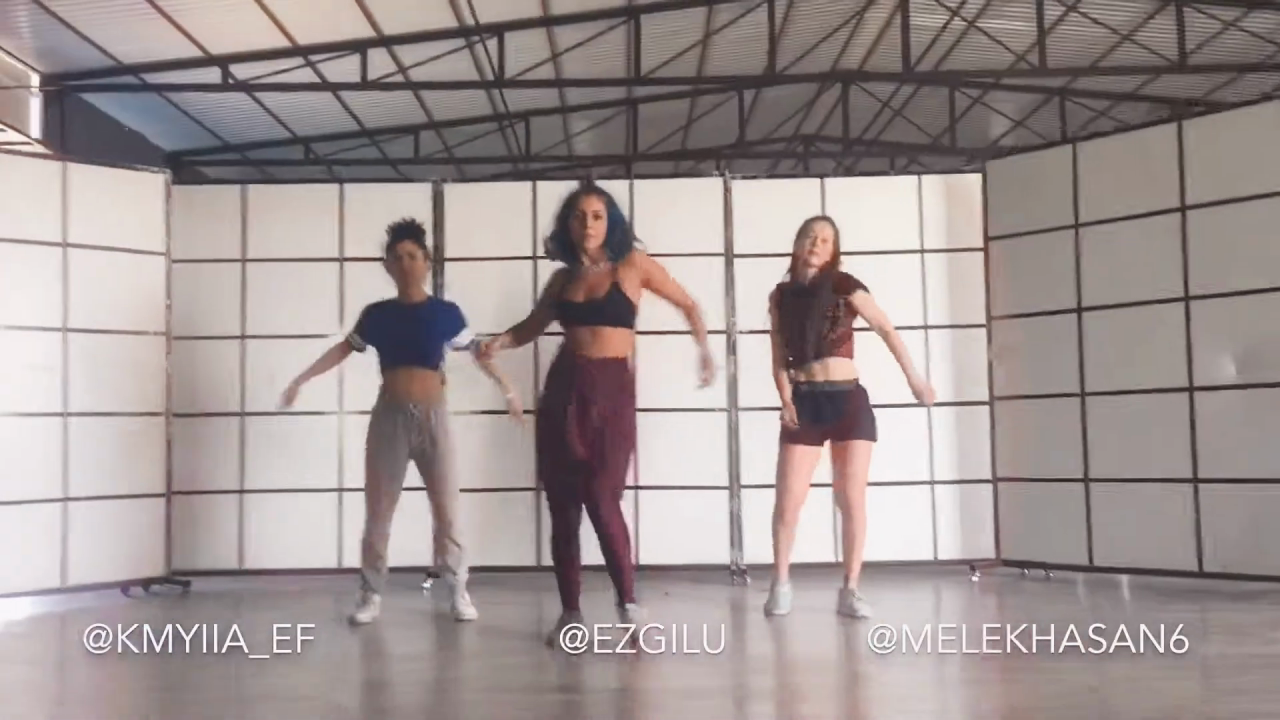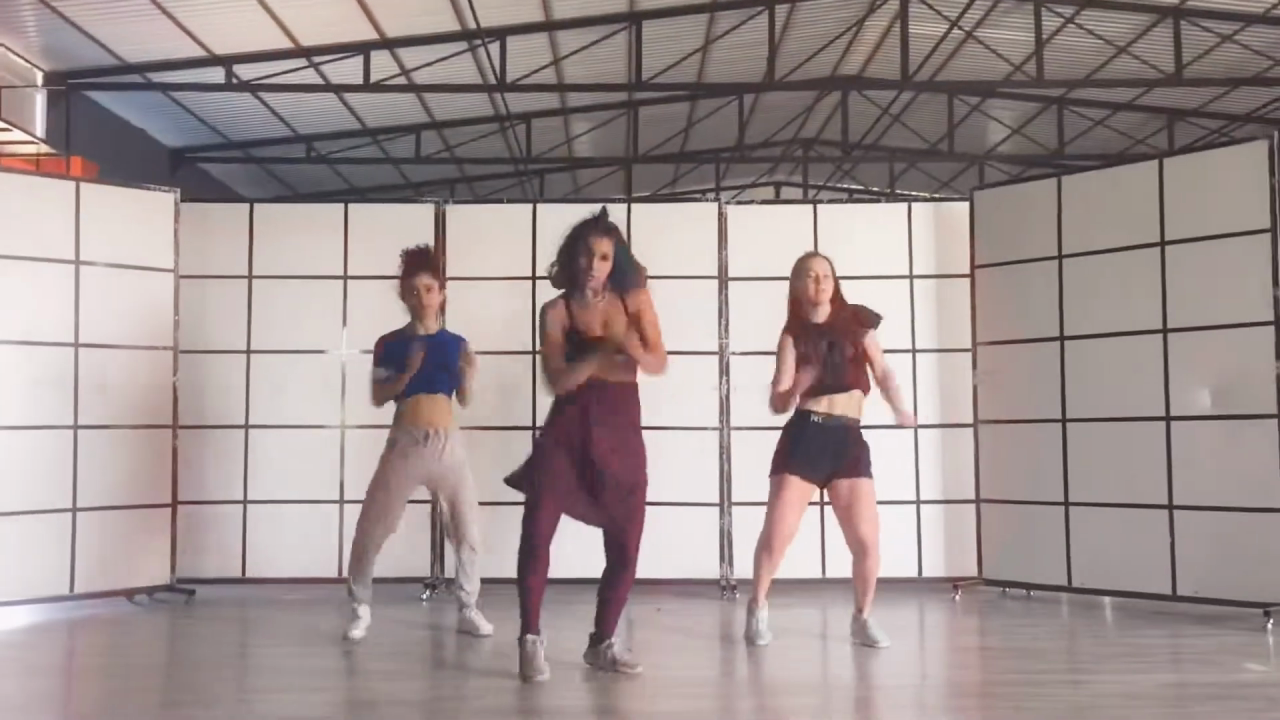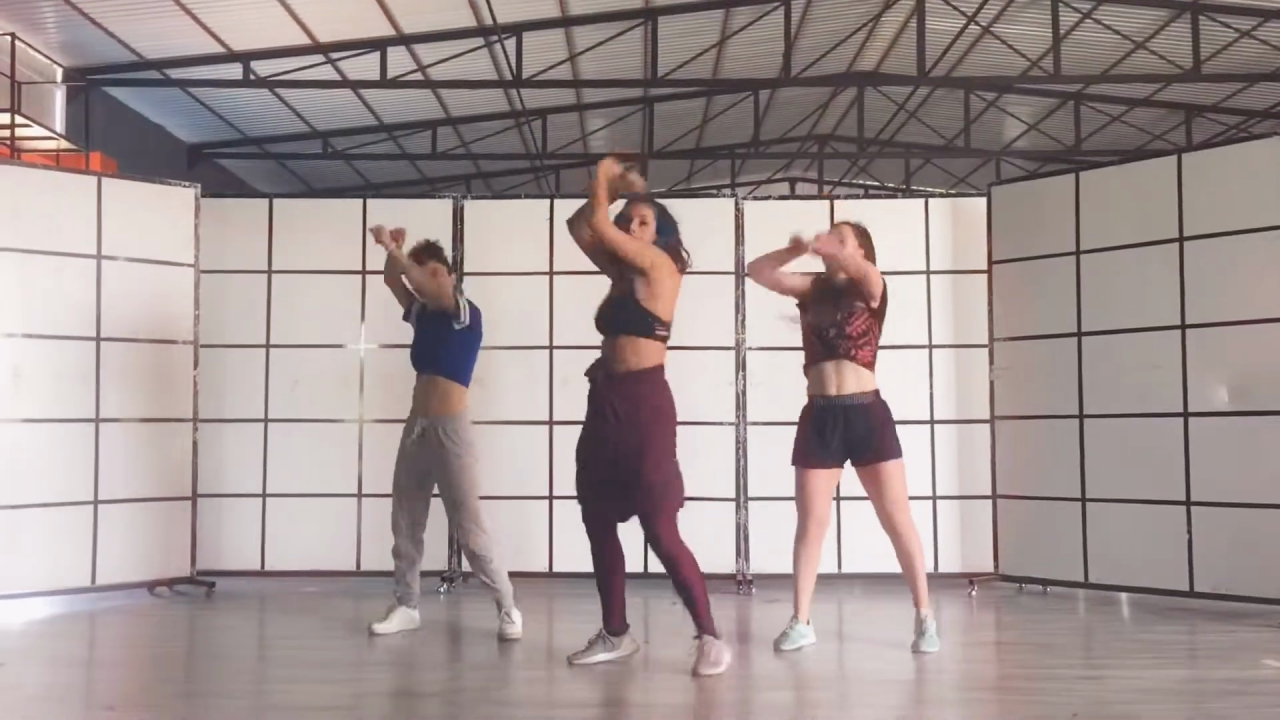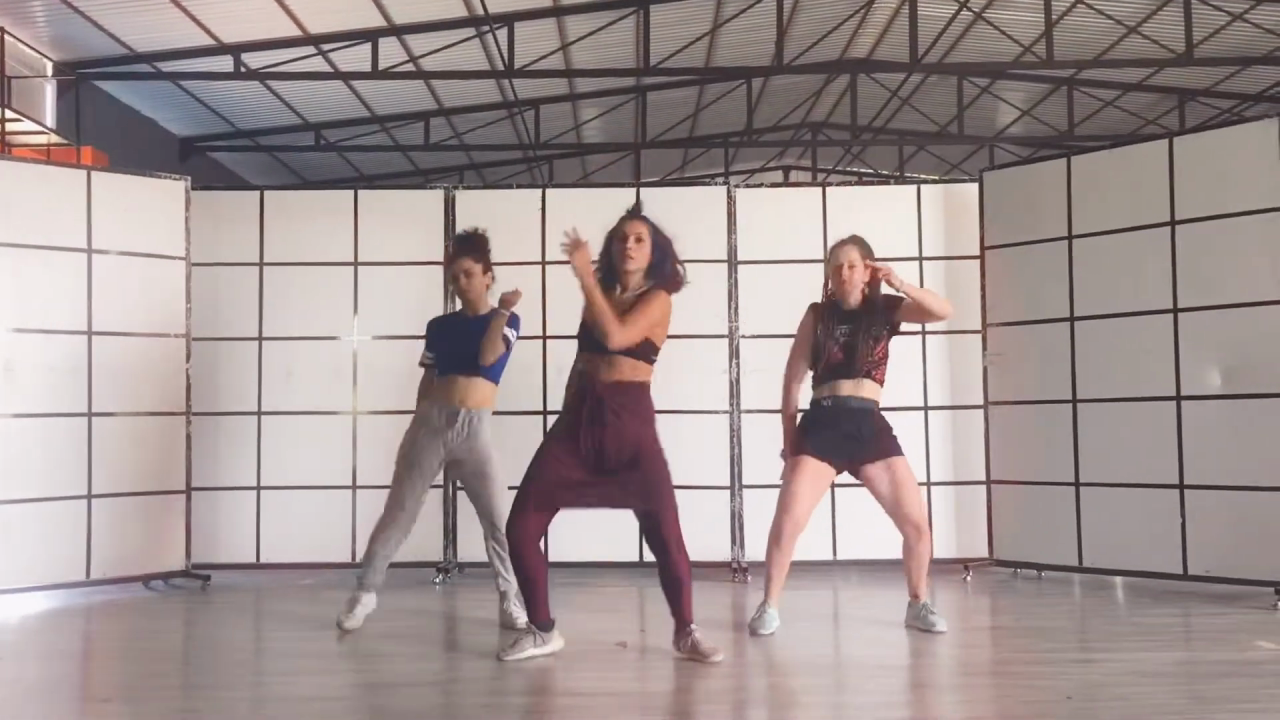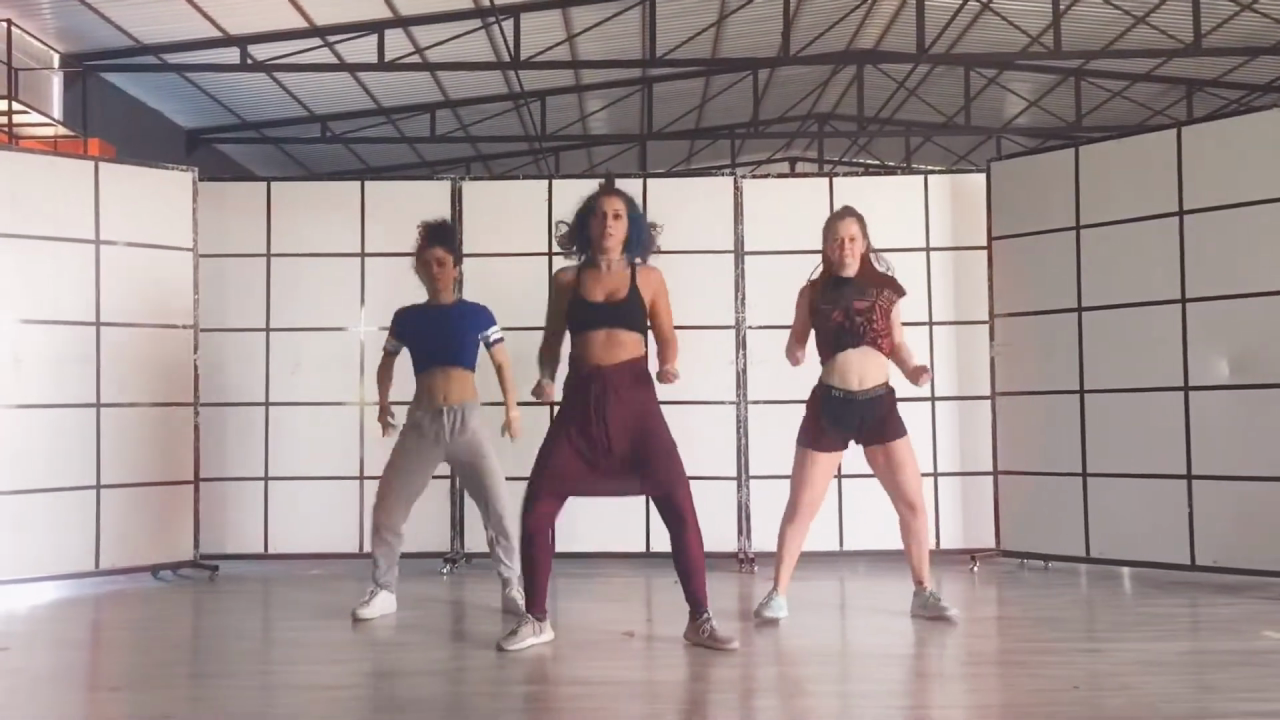
dt=1s
person 1, frame 1
left shoulder: (632, 264)
right shoulder: (561, 279)
left elbow: (688, 304)
right elbow: (531, 326)
left wrist: (706, 350)
right wrist: (495, 341)
left hip: (611, 392)
right hip: (561, 393)
left knee: (602, 503)
right knee: (564, 511)
left ankle: (629, 609)
right ankle: (571, 614)
person 1, frame 2
left shoulder: (633, 300)
right shoulder: (556, 310)
left elbow: (657, 359)
right elbow: (560, 379)
left wrist: (627, 344)
right wrist: (609, 351)
left hip: (620, 428)
right hip: (569, 427)
left knee: (625, 547)
right knee: (539, 525)
left ankle: (602, 644)
right ankle: (530, 638)
person 1, frame 3
left shoulder: (661, 267)
right shoulder: (624, 274)
left elbow: (599, 225)
right elbow: (582, 228)
left wrist: (603, 176)
right wrist: (612, 184)
left hip: (645, 406)
right hip: (606, 406)
left knee: (661, 534)
right knee: (598, 524)
left ankle: (710, 638)
right ankle: (616, 633)
person 1, frame 4
left shoulder: (657, 298)
right shoulder: (597, 298)
left elbow: (613, 336)
left wrist: (586, 273)
left hip: (630, 424)
right hip: (576, 424)
left knee: (666, 538)
right knee: (520, 530)
left ankle: (686, 631)
right ankle: (542, 630)
person 1, frame 5
left shoulder: (647, 277)
right shoulder: (567, 278)
left elbow: (666, 336)
right elbow: (552, 340)
left wrist: (668, 365)
right wrist: (545, 378)
left hip: (636, 405)
right hip: (580, 408)
left knee: (681, 514)
right knee: (536, 514)
left ankle: (699, 619)
right ankle: (536, 618)
person 2, frame 1
left shoulder: (845, 287)
right shoulder: (780, 297)
left elbow: (887, 329)
right elbow: (779, 359)
left wrist: (914, 378)
right wrist: (786, 401)
left hip: (849, 402)
right hip: (805, 404)
left knee: (853, 502)
right knee: (787, 501)
left ankle: (849, 591)
right ankle: (781, 585)
person 2, frame 2
left shoulder: (856, 321)
right shoulder: (792, 335)
left elbow: (883, 370)
right elbow: (778, 403)
left wrist: (901, 409)
right wrist: (798, 387)
left hip: (848, 440)
right hip: (804, 437)
left knee: (866, 541)
right knee: (776, 535)
left ankle: (861, 617)
right ankle: (757, 611)
person 2, frame 3
left shoulder: (872, 291)
right shoulder: (815, 288)
left elbow: (866, 272)
right elbow: (757, 271)
left wrist: (826, 245)
right wrist: (798, 247)
left hip: (868, 413)
right hip: (820, 417)
left knee: (899, 521)
right knee: (811, 524)
left ankle: (924, 618)
right ankle: (801, 621)
person 2, frame 4
left shoulder: (885, 310)
right shoulder: (816, 316)
left elbow: (942, 310)
right elbow: (792, 379)
left wrist: (898, 283)
right wrist: (788, 441)
left hip: (870, 426)
right hip: (823, 424)
left knee: (916, 522)
right knee: (788, 521)
left ankle: (918, 604)
right ankle: (769, 606)
person 2, frame 5
left shoulder: (886, 288)
right shoulder: (814, 290)
left elbow: (898, 351)
right elbow: (793, 354)
left wrist: (916, 371)
right wrist: (798, 344)
left hip: (878, 405)
right hip: (828, 406)
left knee: (912, 503)
right knee: (801, 508)
left ankle: (924, 590)
right ankle: (778, 592)
person 3, frame 1
left shoulder: (445, 312)
right shoulder: (377, 314)
left elbow: (476, 350)
right elbow: (344, 349)
left wrist: (506, 389)
right wrist: (301, 380)
left hip: (432, 417)
right hip: (389, 417)
left knee: (446, 508)
right knee: (379, 509)
left ankle: (459, 591)
right ankle: (371, 593)
person 3, frame 2
left shoulder: (456, 344)
right shoulder: (390, 344)
left elbow: (465, 394)
right elbow: (381, 396)
left wrist: (467, 371)
right wrist: (409, 370)
left hip: (448, 445)
right hip: (405, 446)
left knee: (467, 532)
right knee: (371, 529)
left ankle: (468, 609)
right ankle: (360, 605)
person 3, frame 3
left shoulder: (467, 314)
right shoulder: (424, 317)
left elbow: (433, 288)
right elbow: (393, 280)
left wrist: (394, 248)
right wrist: (394, 248)
left hip: (450, 431)
right hip: (415, 430)
left knee: (468, 527)
right knee: (406, 523)
left ankle: (508, 608)
right ankle: (406, 606)
person 3, frame 4
left shoulder: (502, 323)
right shoulder: (440, 326)
left elbow: (487, 357)
right elbow: (427, 379)
left wrist: (503, 311)
right wrist: (419, 425)
left hip: (474, 431)
right hip: (431, 422)
left knee: (498, 519)
right knee: (400, 511)
left ankle: (511, 600)
right ankle: (365, 592)
person 3, frame 5
left shoulder: (477, 315)
right shoulder: (408, 317)
left elbow: (502, 363)
right elbow: (387, 363)
left wrist: (511, 406)
right wrist: (383, 403)
left hip: (466, 425)
right hip: (421, 425)
left knee: (498, 509)
right knee: (388, 508)
left ankle: (514, 589)
right ankle: (383, 591)
